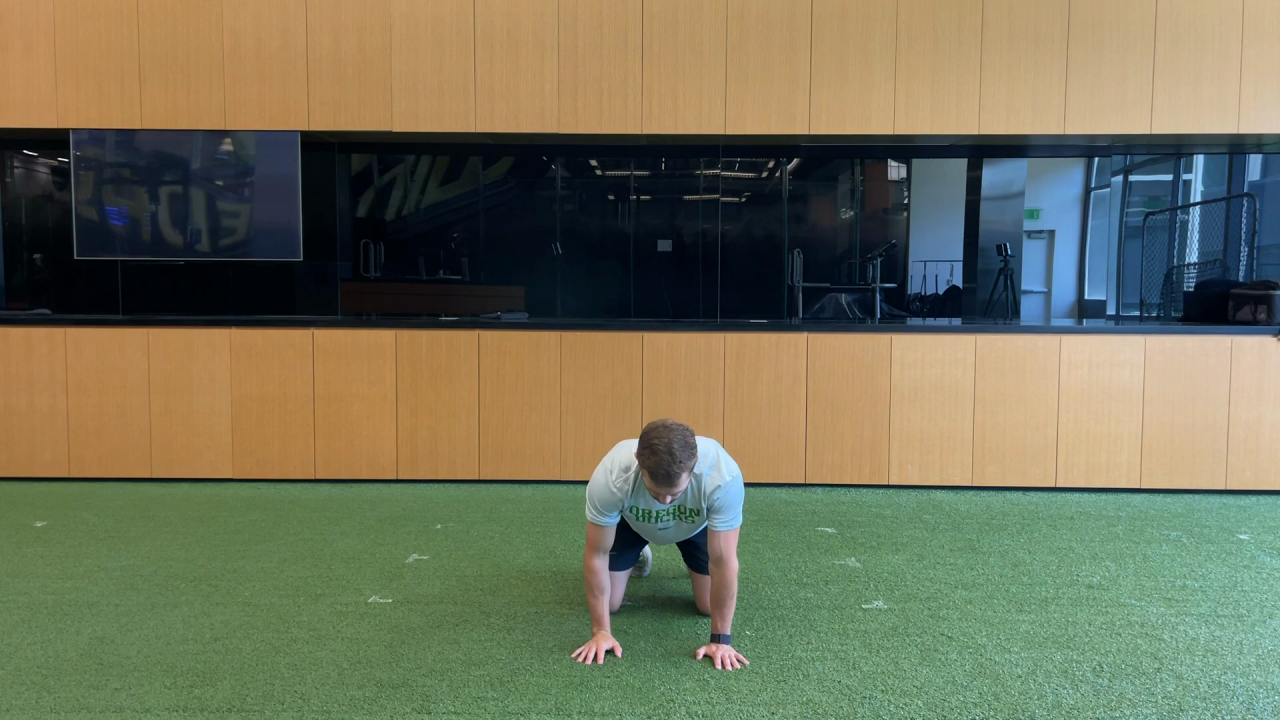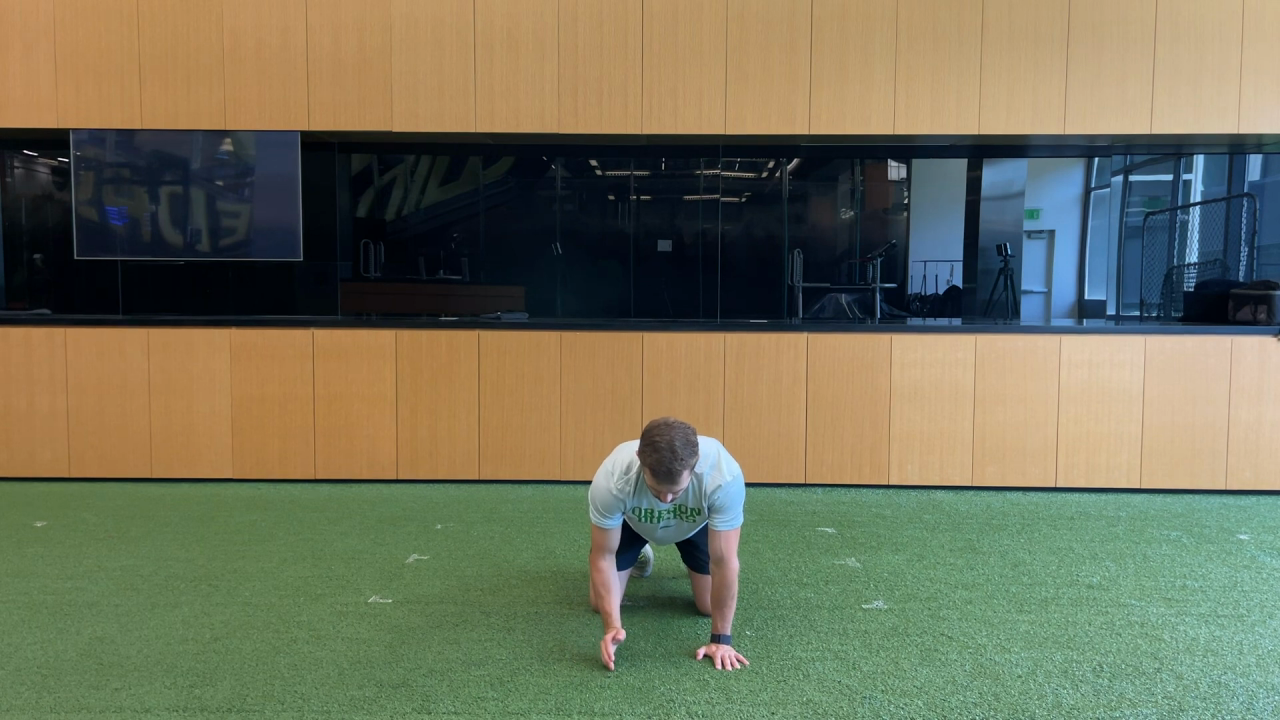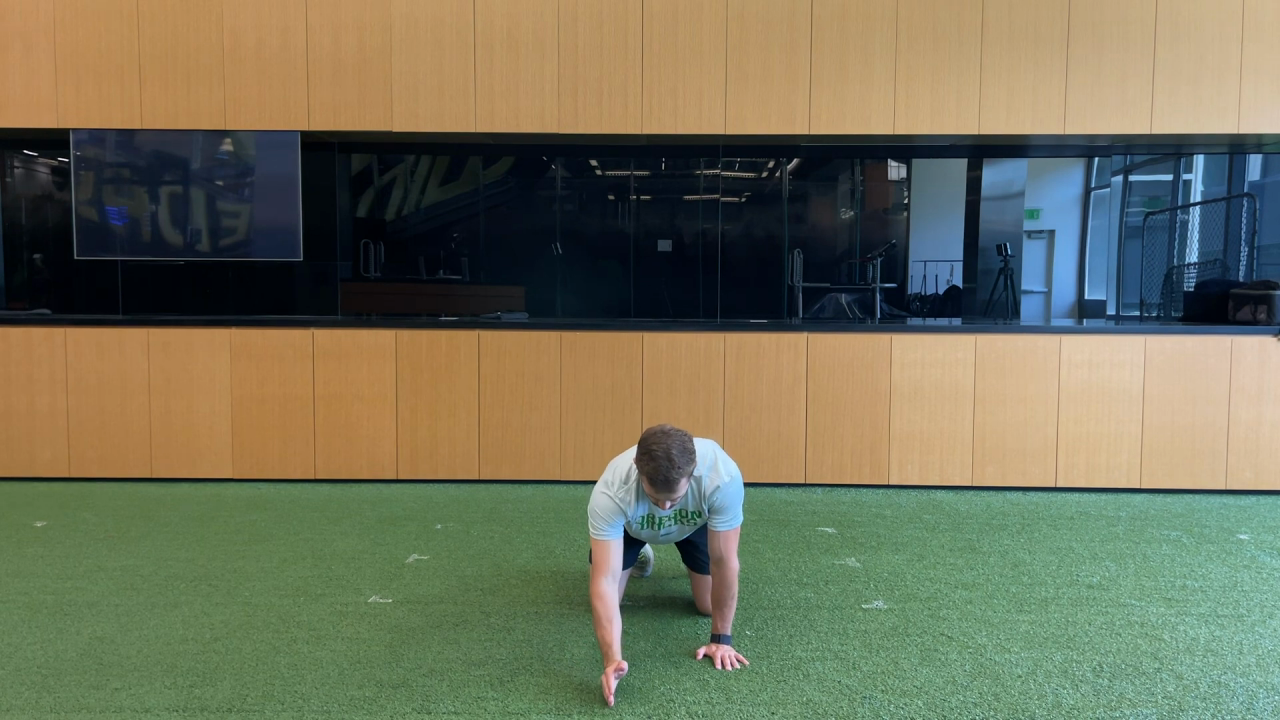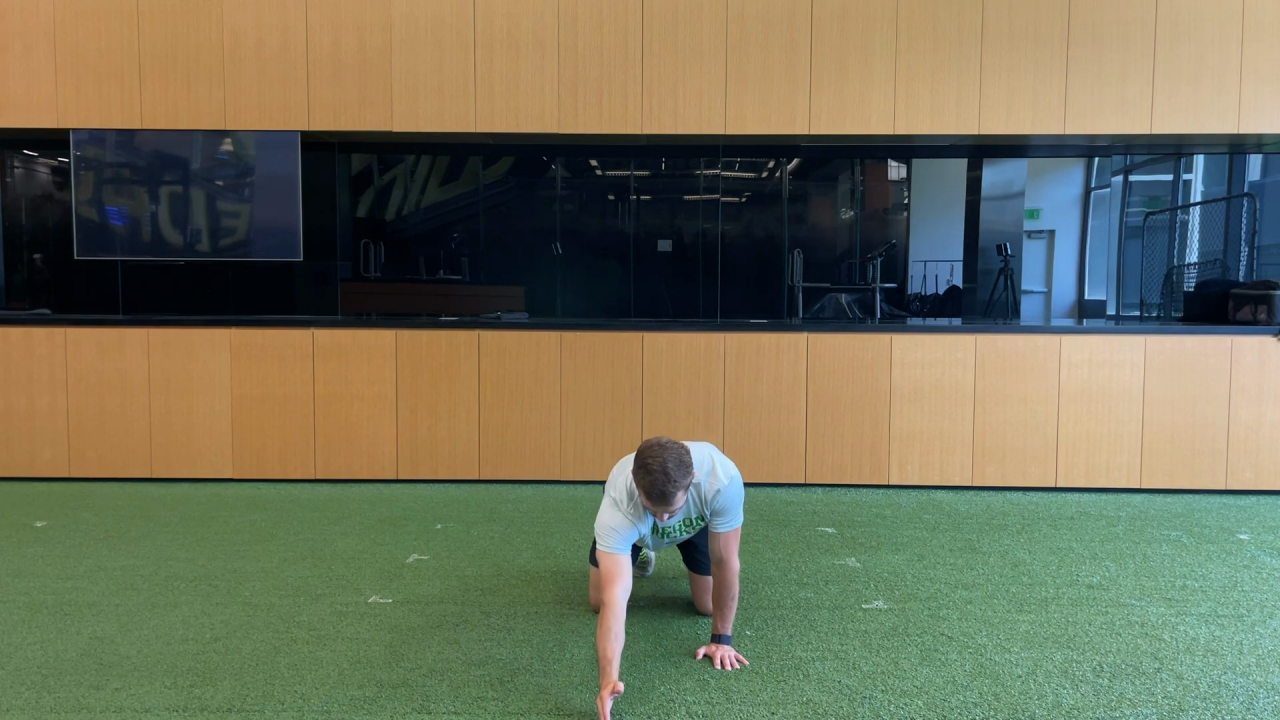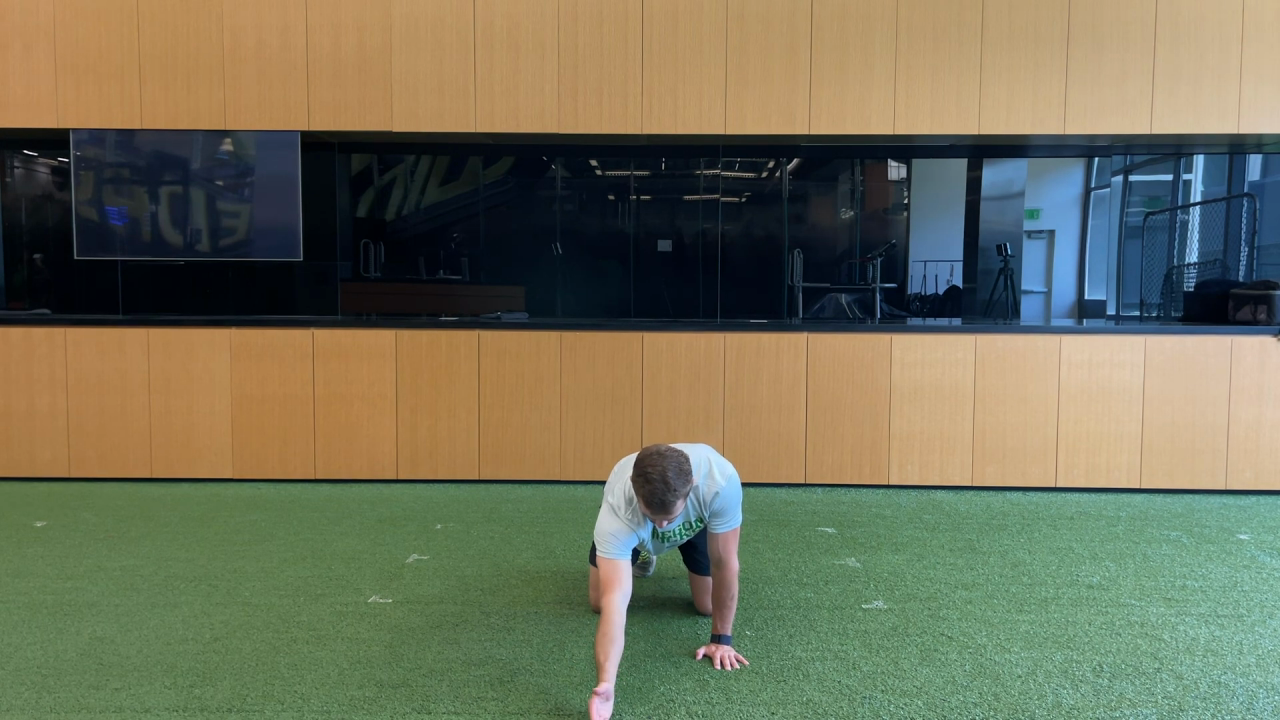
dt=1s
person 1, frame 1
left shoulder: (723, 477)
right shoulder: (611, 477)
left elbow: (724, 561)
right elbow: (596, 555)
left wrist: (721, 638)
right wrist: (601, 630)
left hip: (697, 523)
right hip: (631, 520)
left knee: (708, 605)
right knee: (609, 602)
left ankle: (691, 562)
right ankle: (638, 558)
person 1, frame 2
left shoulder: (724, 476)
right shoulder: (612, 480)
left elbow: (725, 562)
right elbow: (603, 557)
left wrist: (721, 639)
right wrist: (612, 626)
left hip: (696, 523)
right hip: (631, 522)
left knee: (708, 605)
right knee: (601, 602)
left ankle: (690, 561)
right ankle: (639, 556)
person 1, frame 3
left shoulder: (723, 477)
right shoulder: (611, 492)
left elbow: (725, 563)
right elbow: (604, 581)
left wrist: (721, 638)
right wrist: (612, 659)
left hip: (696, 523)
right hip: (632, 525)
left knee: (708, 605)
right knee: (605, 599)
left ankle: (685, 562)
right ankle: (639, 556)
person 1, frame 4
left shoulder: (722, 480)
right shoulder: (617, 509)
left elbow: (725, 563)
right elbow: (614, 598)
left wrist: (721, 638)
right wrist: (608, 680)
left hip: (697, 520)
right hip: (630, 527)
left knee: (707, 605)
right knee: (599, 600)
right ankle: (639, 555)
person 1, frame 5
left shoulder: (720, 482)
right shoulder: (617, 513)
left elbow: (725, 564)
right elbow: (614, 601)
left wrist: (721, 639)
right wrist: (606, 683)
left hip: (697, 519)
left knee: (707, 605)
right knee: (599, 601)
right ankle: (640, 555)
